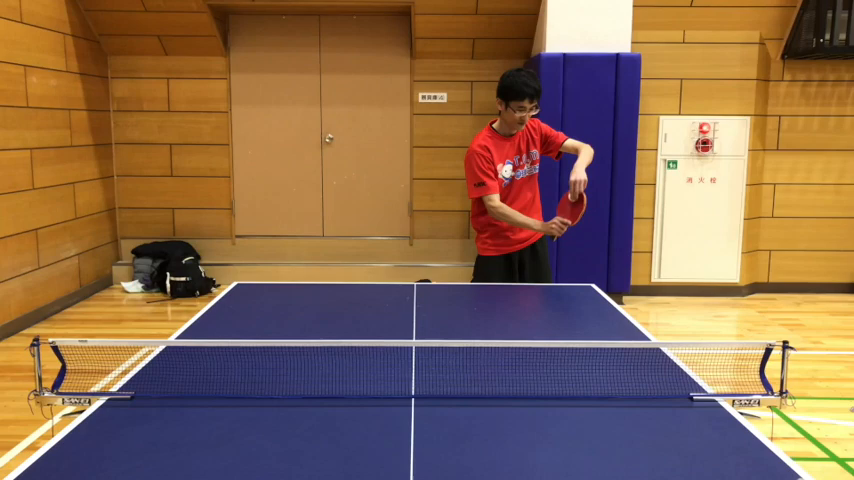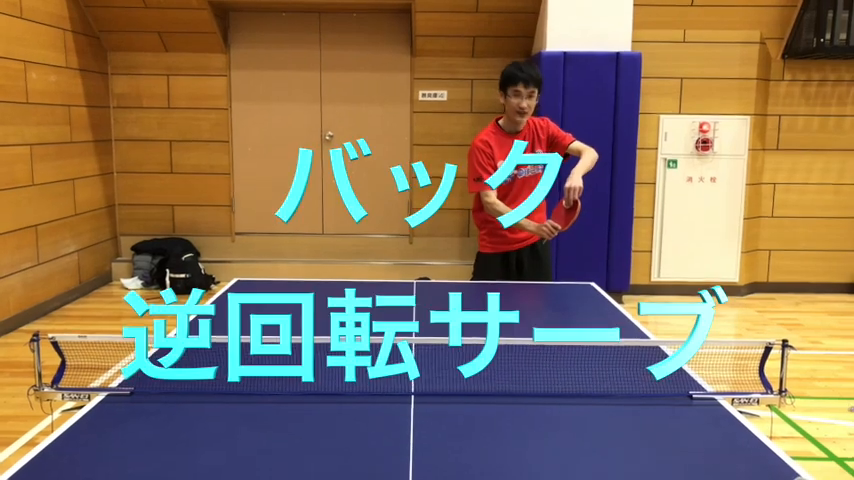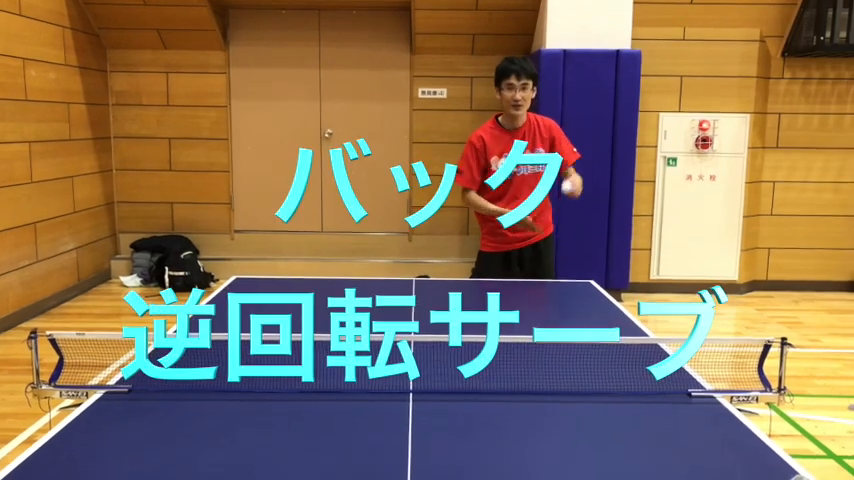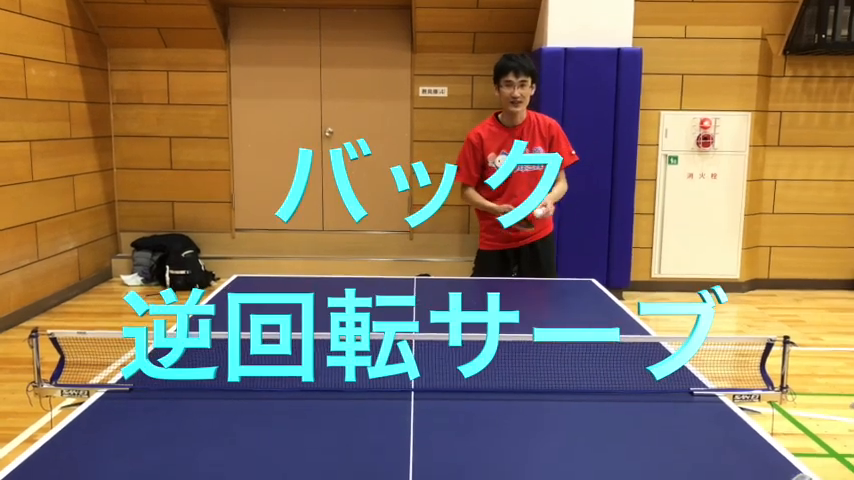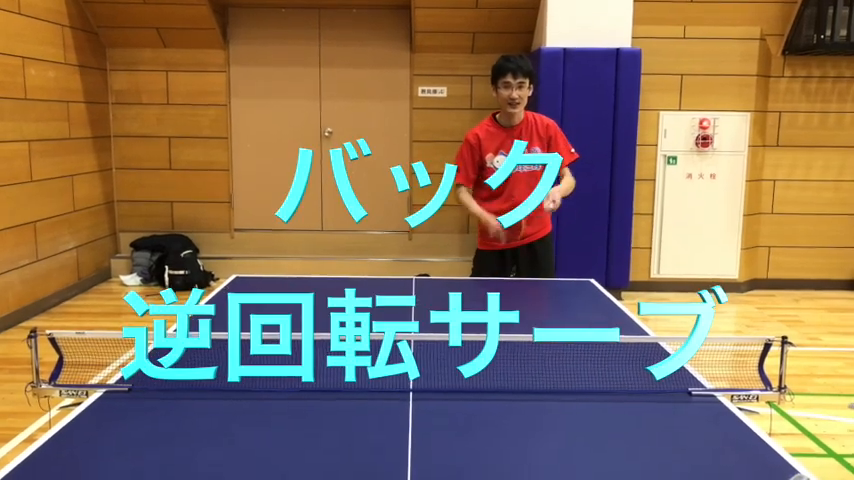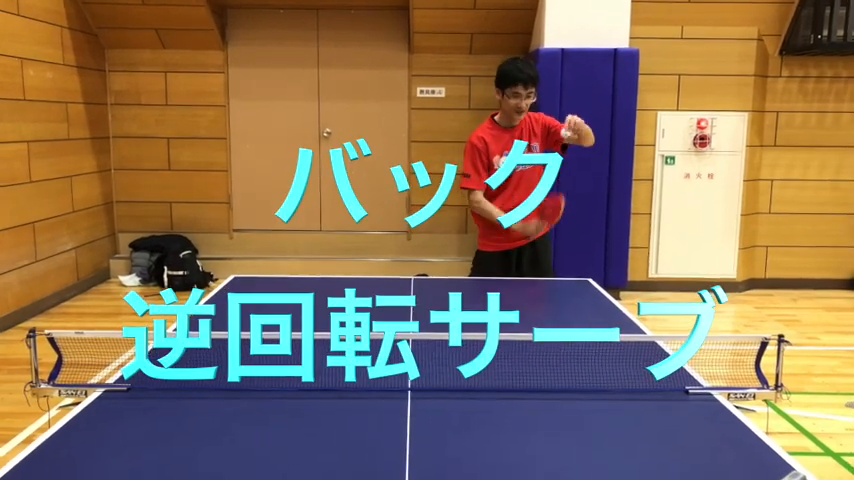
dt=0.4s
person 1, frame 1
left shoulder: (535, 130)
right shoulder: (481, 149)
left elbow: (585, 149)
right elbow: (493, 206)
left wrist: (579, 168)
right wrist: (541, 226)
left hip: (533, 241)
right hip: (495, 247)
person 1, frame 2
left shoulder: (543, 129)
right shoulder: (484, 144)
left elbow: (590, 153)
right elbow: (489, 202)
left wrist: (576, 174)
right wrist: (532, 227)
left hip: (536, 242)
right hip: (495, 245)
person 1, frame 3
left shoulder: (548, 129)
right shoulder: (481, 140)
left elbow: (569, 174)
right elbow: (468, 194)
left wrist: (574, 182)
right wrist: (504, 214)
left hip: (539, 238)
right hip: (496, 242)
person 1, frame 4
left shoulder: (549, 128)
right shoulder: (479, 137)
left elbow: (561, 181)
right elbow: (467, 190)
left wrist: (548, 200)
right wrist: (497, 209)
left hip: (538, 236)
right hip: (495, 240)
person 1, frame 5
left shoulder: (546, 128)
right shoulder: (477, 137)
left elbow: (567, 177)
right elbow: (462, 191)
left wrist: (557, 192)
right wrist: (487, 219)
left hip: (537, 236)
right hip: (494, 241)
person 1, frame 6
left shoulder: (539, 124)
right shoulder: (480, 140)
left elbow: (588, 140)
right elbow: (476, 201)
left wrist: (578, 126)
right wrist: (518, 225)
left hip: (537, 236)
right hip: (495, 242)
